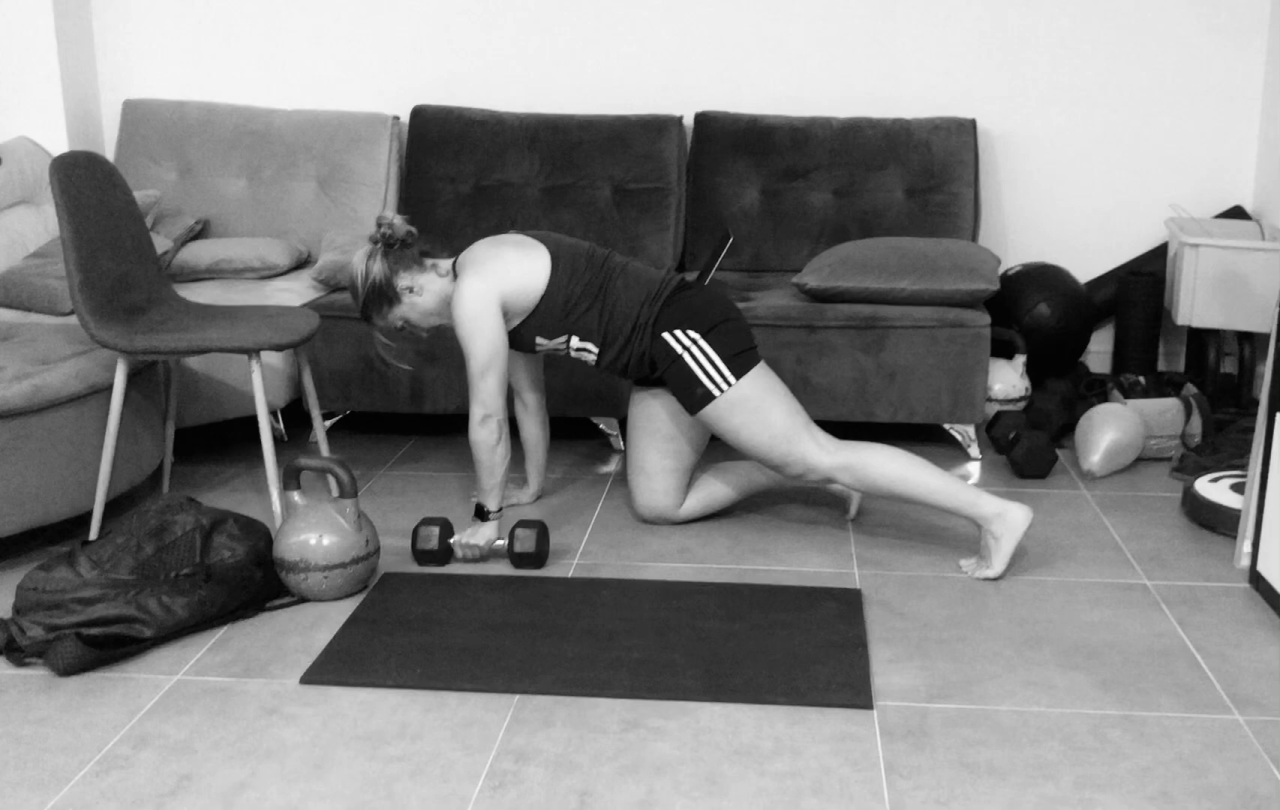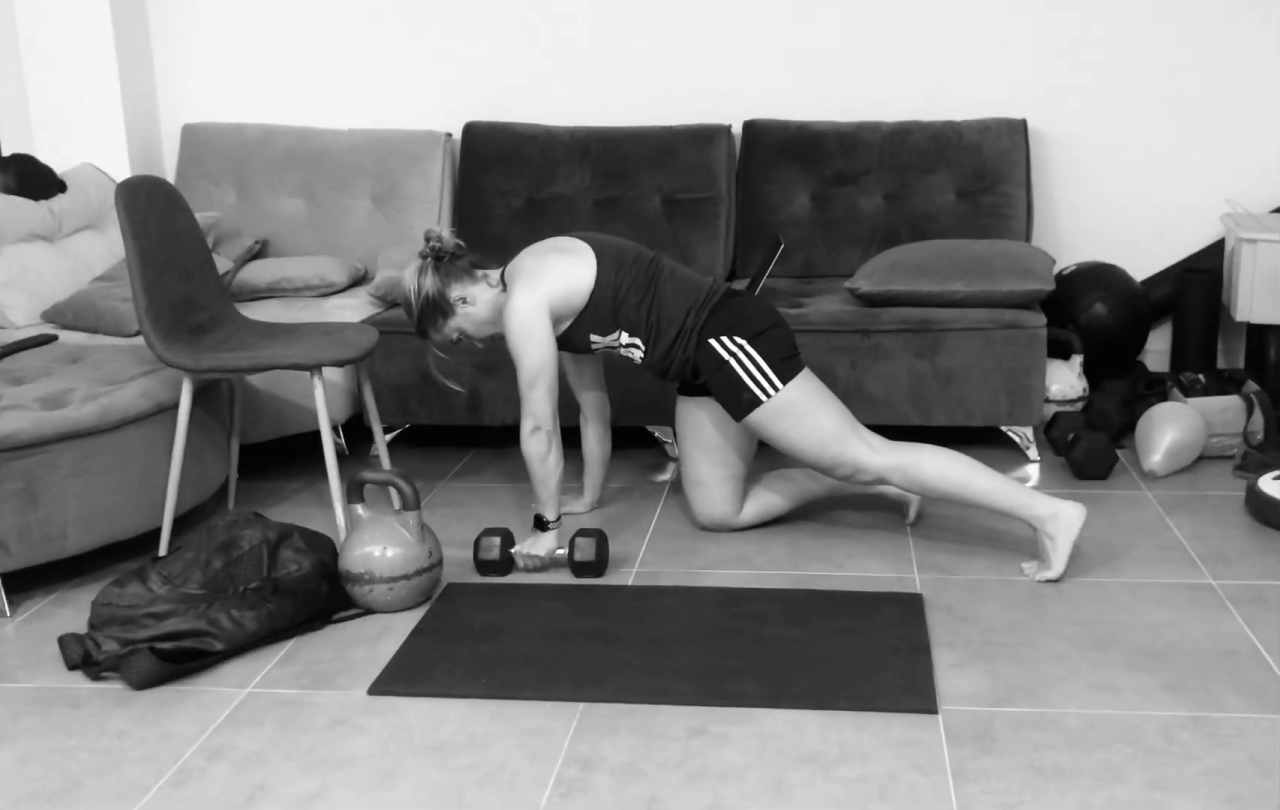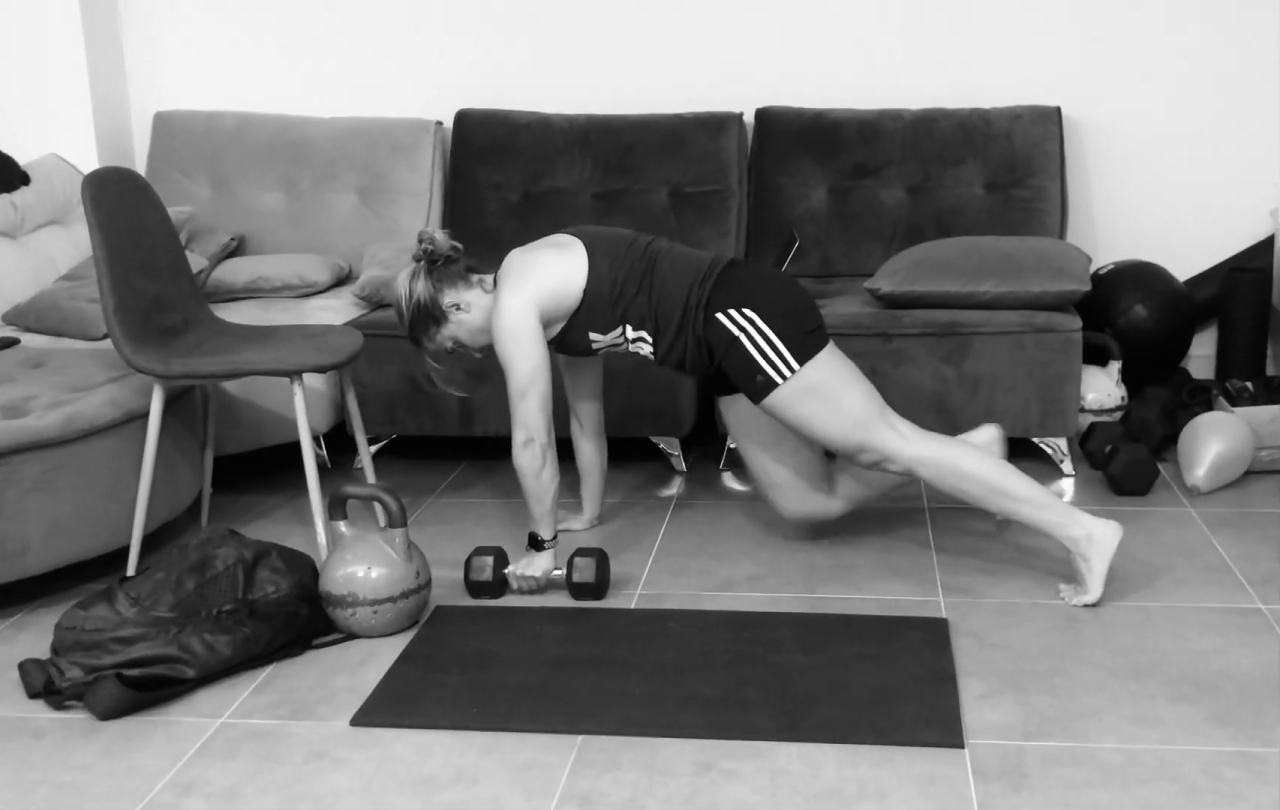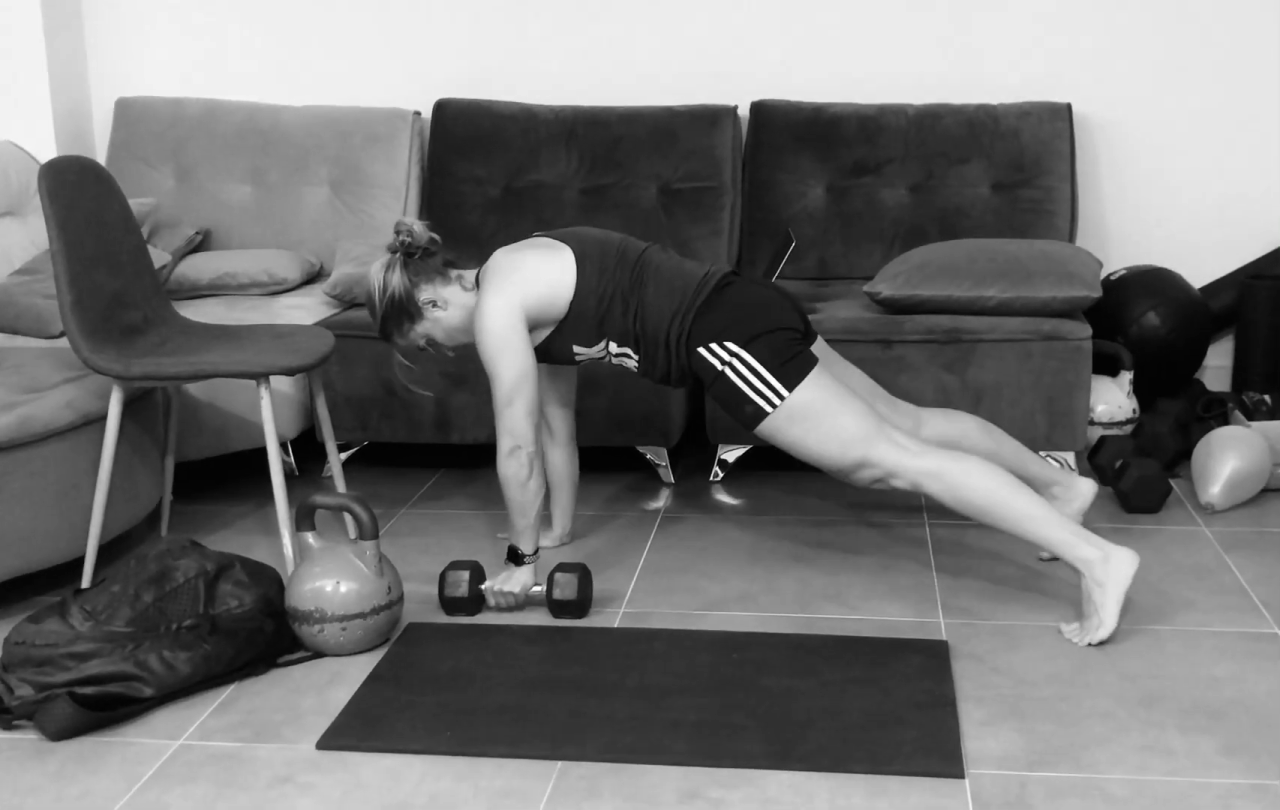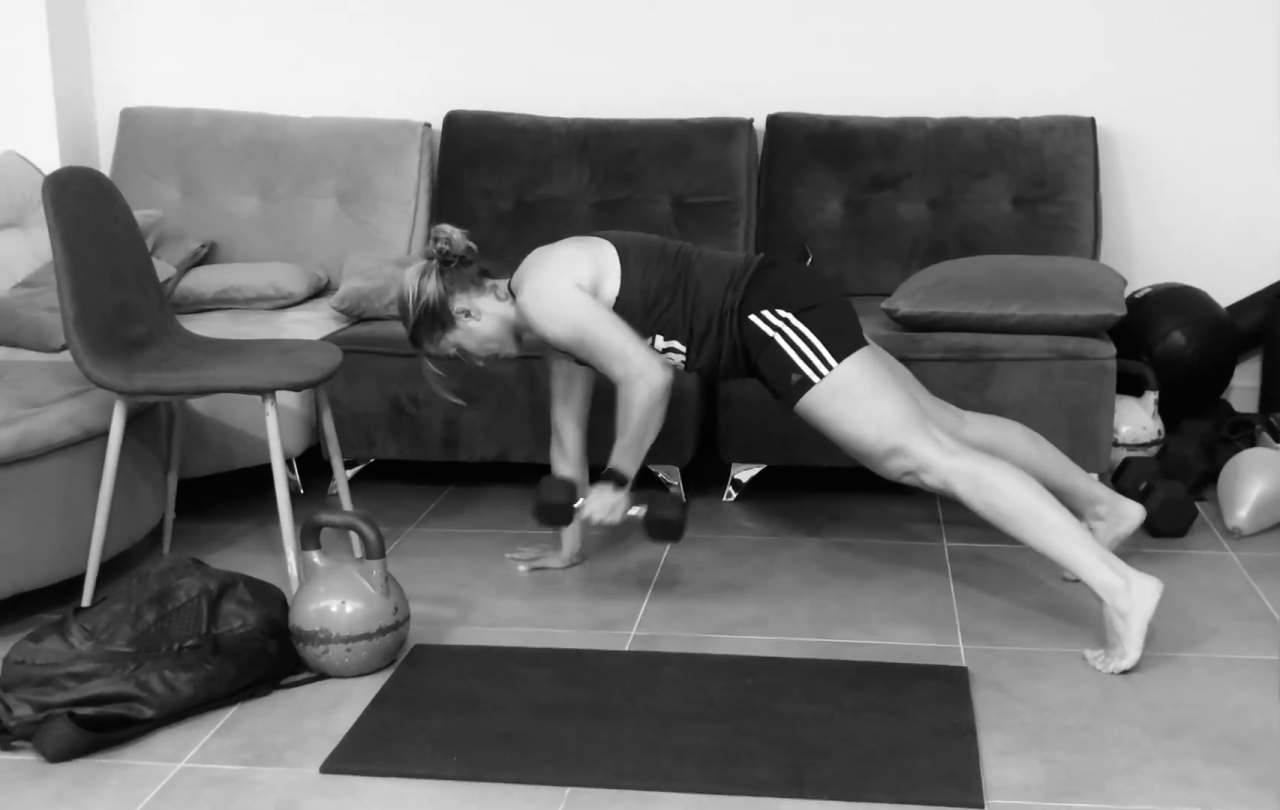
dt=1s
person 1, frame 1
left shoulder: (471, 292)
right shoulder: (494, 275)
left elbow: (487, 418)
right elbow: (527, 391)
left wrist: (487, 515)
right wrist: (534, 485)
left hip: (683, 331)
right hip: (662, 350)
left knee: (816, 453)
right knee: (658, 502)
left ankle: (995, 513)
right ankle: (799, 473)
person 1, frame 2
left shoulder: (522, 300)
right shoulder: (546, 284)
left elbow: (538, 427)
right elbow: (592, 398)
left wrist: (545, 525)
right wrist: (588, 496)
left hip: (729, 338)
right hip: (708, 354)
left knee: (864, 453)
right knee: (718, 512)
left ankle: (1049, 513)
right ankle: (870, 485)
person 1, frame 3
left shoulder: (512, 304)
right shoulder: (546, 290)
left elbow: (532, 439)
right elbow: (586, 407)
left wrist: (540, 542)
right wrist: (587, 512)
left hip: (743, 312)
right hip: (739, 320)
left knee: (885, 443)
right knee: (809, 501)
left ankle: (1082, 531)
right ankle: (964, 452)
person 1, frame 4
left shoulder: (496, 306)
right shoulder: (524, 283)
left elbow: (516, 446)
right elbow: (555, 417)
left wrist: (521, 558)
right wrist: (559, 528)
left hip: (727, 334)
right hip: (739, 315)
left knee: (892, 460)
right knee: (901, 420)
left ankle: (1097, 558)
right ankle: (1062, 486)
person 1, frame 5
left shoulder: (542, 296)
right shoulder: (554, 319)
left elbow: (647, 377)
right elbow: (569, 433)
left wrist: (615, 483)
right wrist: (568, 545)
left hip: (775, 310)
right hip: (775, 320)
left knee: (927, 455)
right knee: (944, 423)
left ankle: (1120, 587)
right ankle: (1104, 505)
